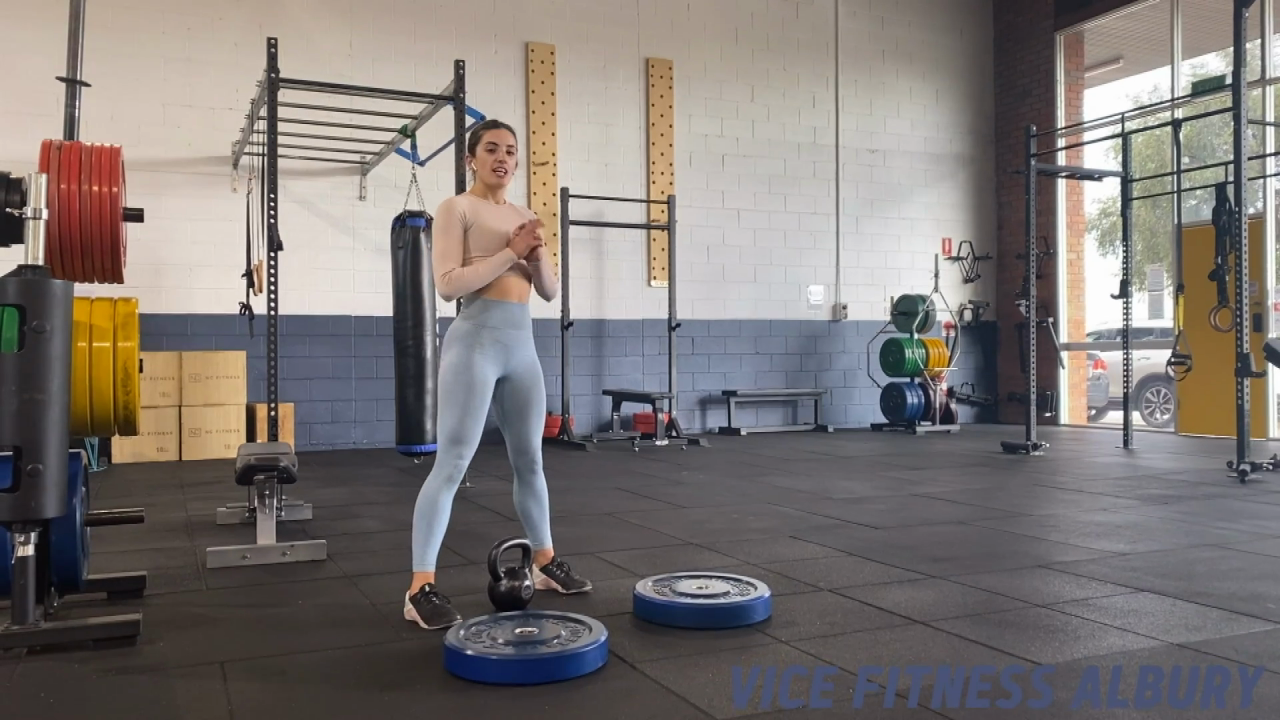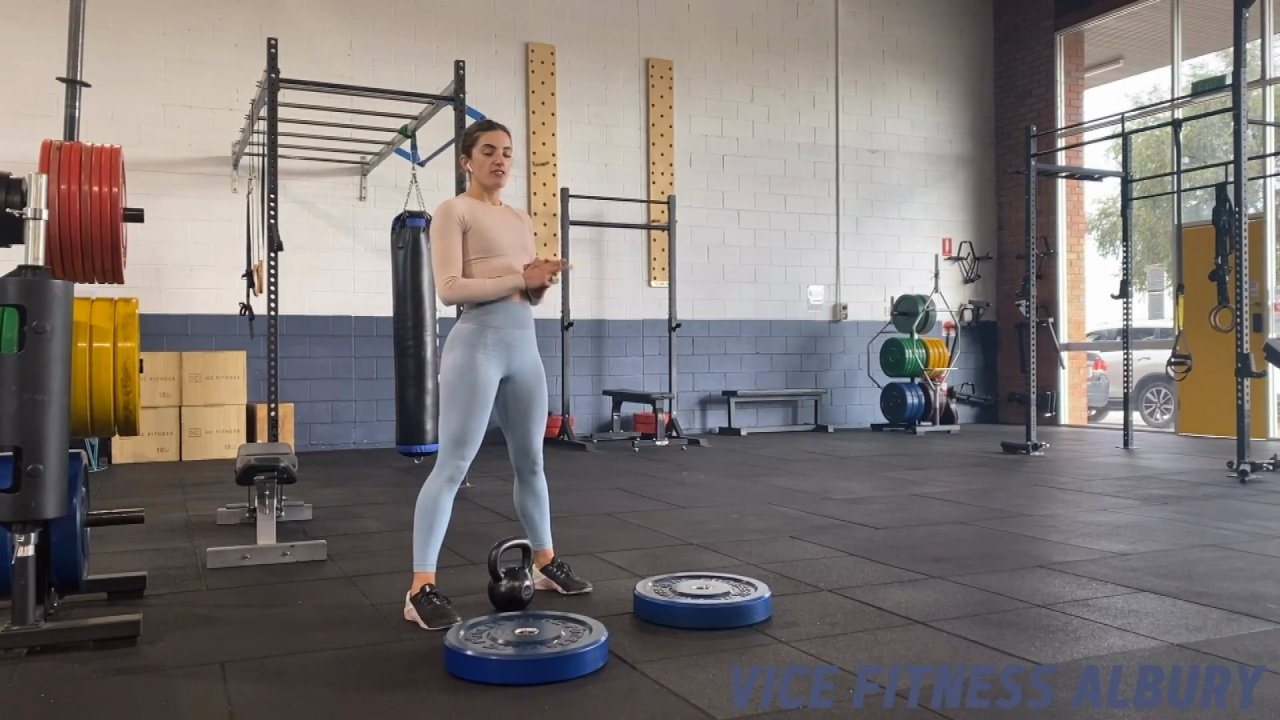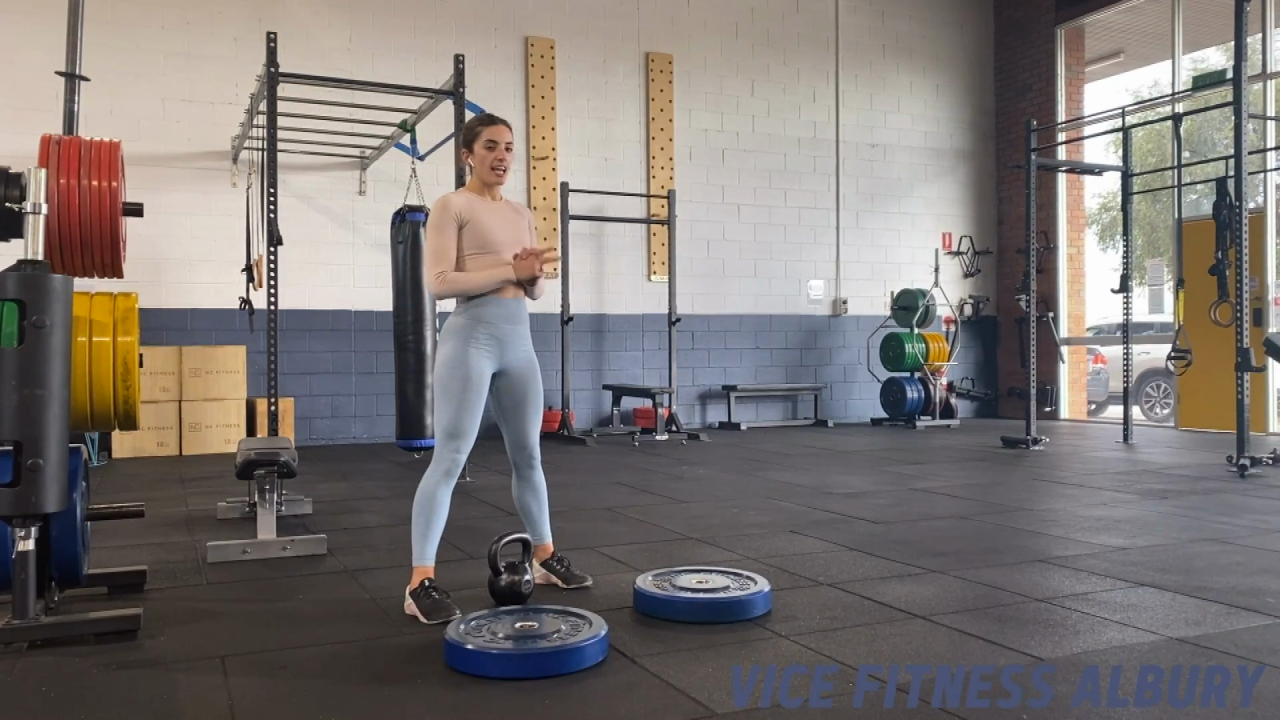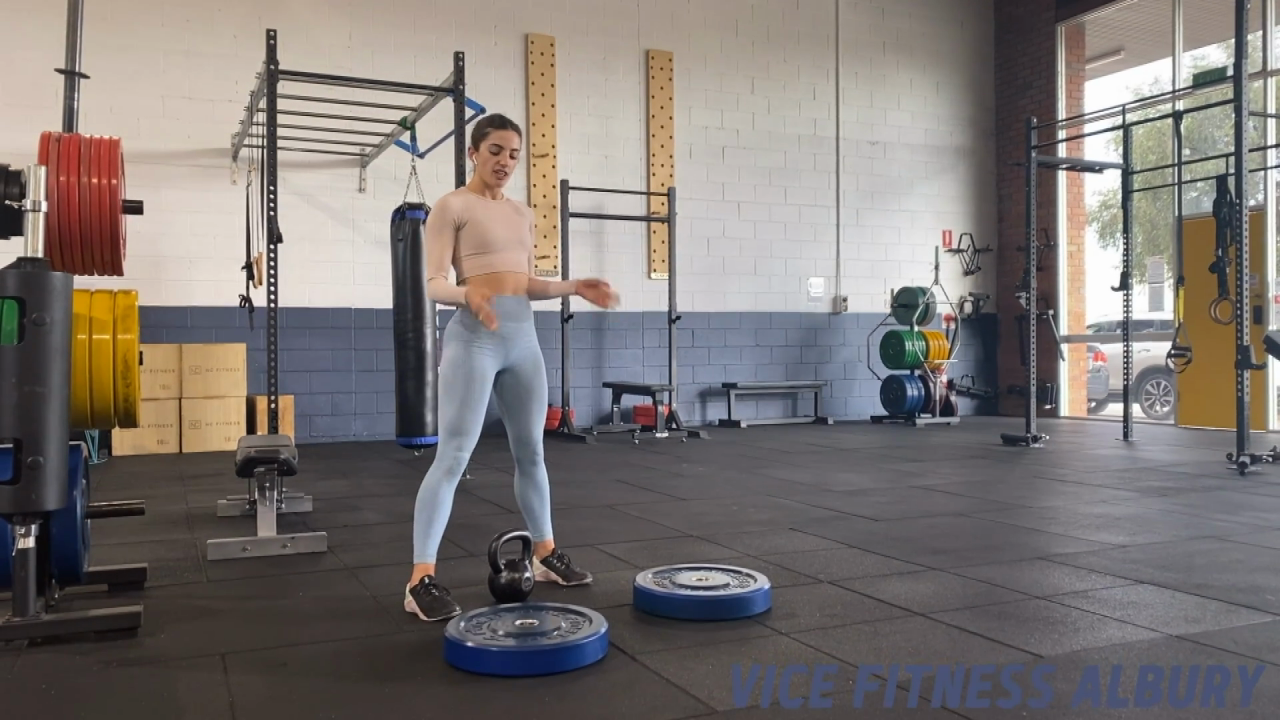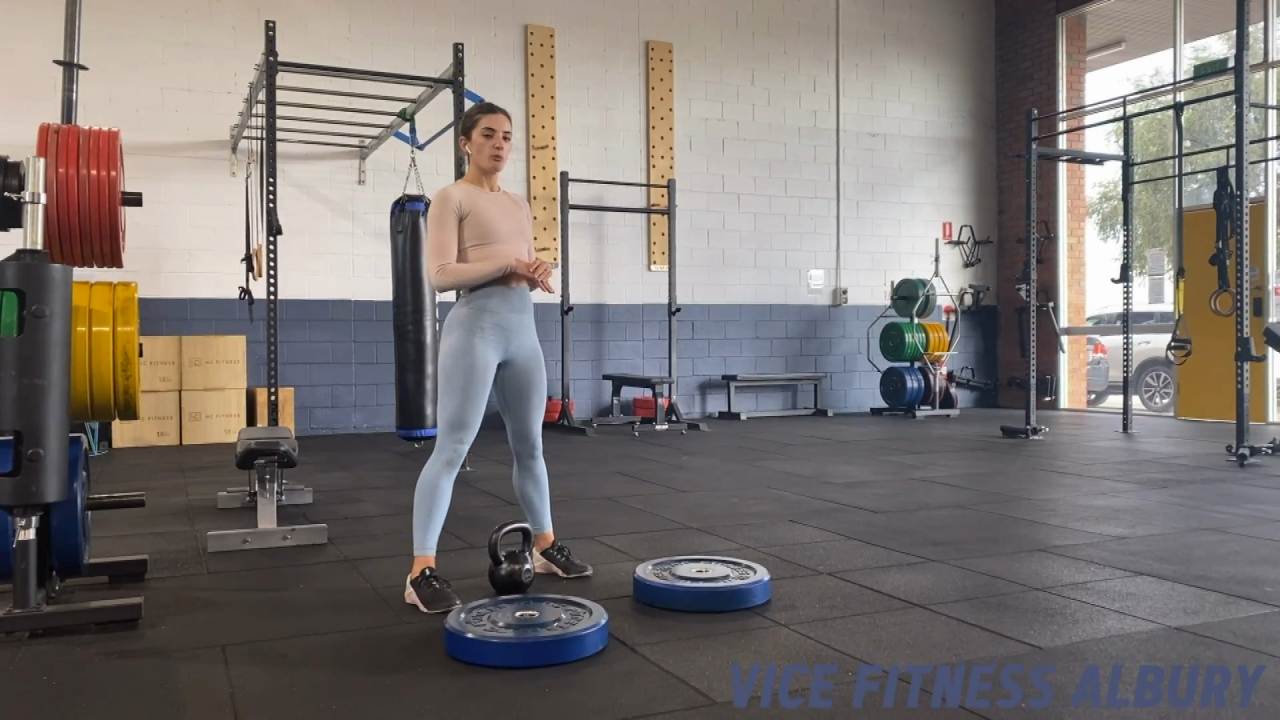
dt=1s
person 1, frame 1
left shoulder: (525, 218)
right shoulder: (456, 208)
left elbow: (550, 290)
right elbow: (447, 284)
left wrist: (536, 258)
right wrist: (509, 253)
left hip: (521, 342)
right hip: (476, 338)
left knee: (529, 460)
right knee: (452, 463)
left ankle: (545, 561)
right ankle: (421, 588)
person 1, frame 2
left shoulder: (521, 218)
right shoulder: (454, 210)
right elbow: (450, 288)
left wrist: (540, 281)
right wrist: (518, 279)
left hip: (523, 343)
right hip: (478, 341)
left knee: (530, 461)
right knee: (453, 464)
left ankle: (545, 561)
right ankle: (421, 588)
person 1, frame 3
left shoulder: (521, 214)
right shoulder: (451, 205)
left elbow: (535, 289)
right elbow: (440, 282)
left wrist: (532, 276)
right wrist: (509, 270)
left hip: (518, 338)
right hip: (470, 335)
left knee: (527, 455)
right knee: (450, 459)
left ankle: (545, 556)
right ankle: (420, 582)
person 1, frame 4
left shoulder: (521, 213)
right shoulder: (451, 206)
right elbow: (435, 283)
left wrist: (573, 286)
right wrist: (467, 294)
left hip: (523, 337)
right hip: (473, 337)
left knee: (531, 452)
right knee: (453, 456)
left ankle: (545, 553)
right ankle: (421, 578)
person 1, frame 5
left shoulder: (518, 204)
right shoulder: (452, 197)
right elbow: (441, 275)
left wrist: (534, 272)
right wrist: (507, 264)
left hip: (522, 326)
right hip: (475, 324)
left knee: (529, 445)
right knee: (452, 449)
left ankle: (544, 545)
right ankle: (422, 571)
